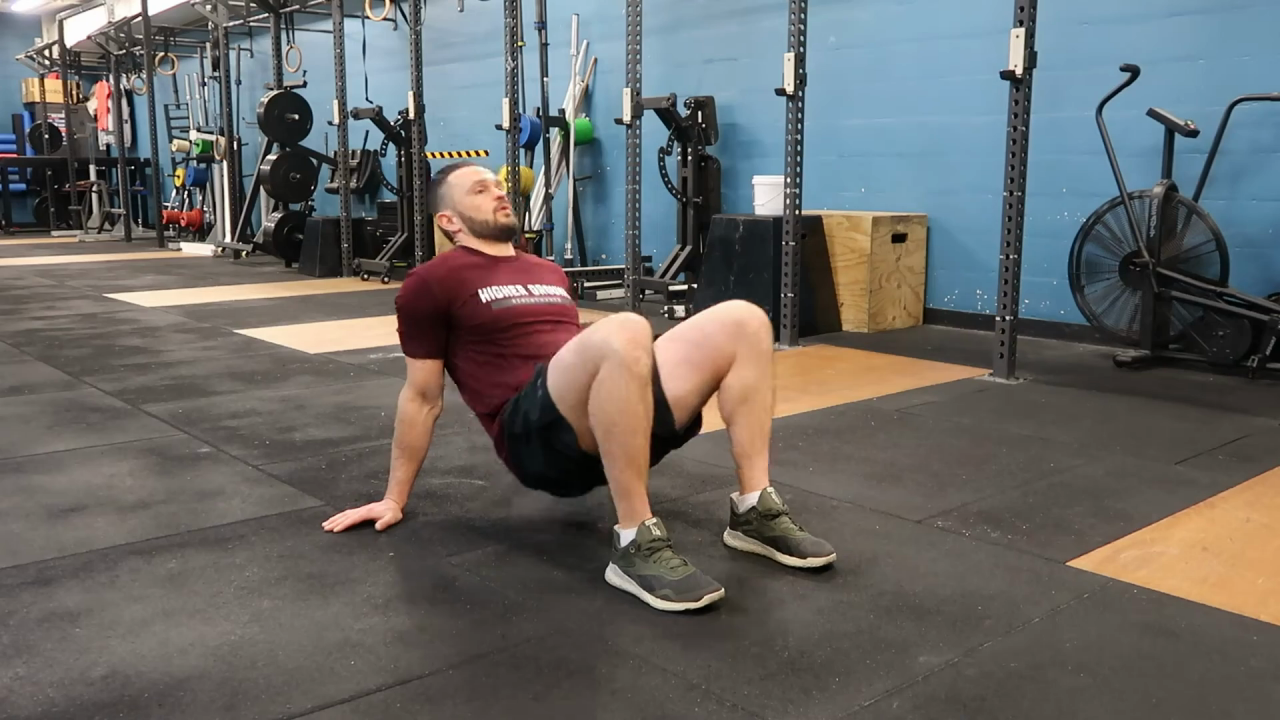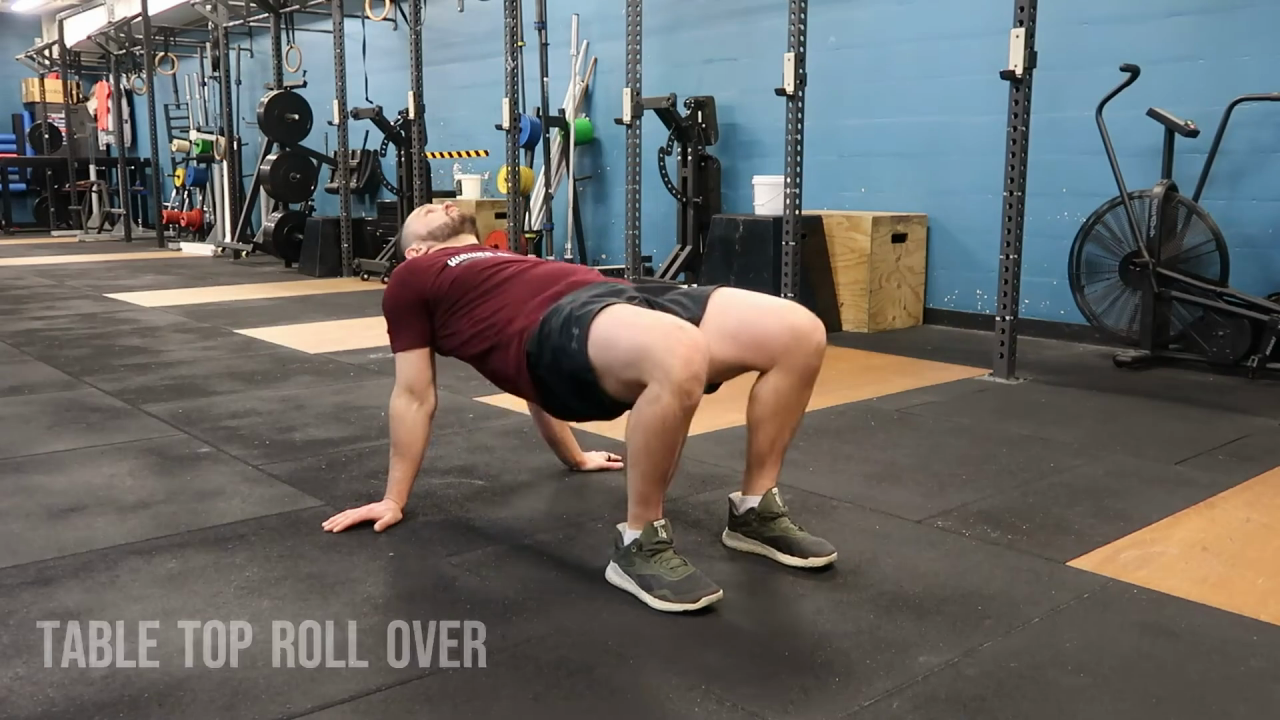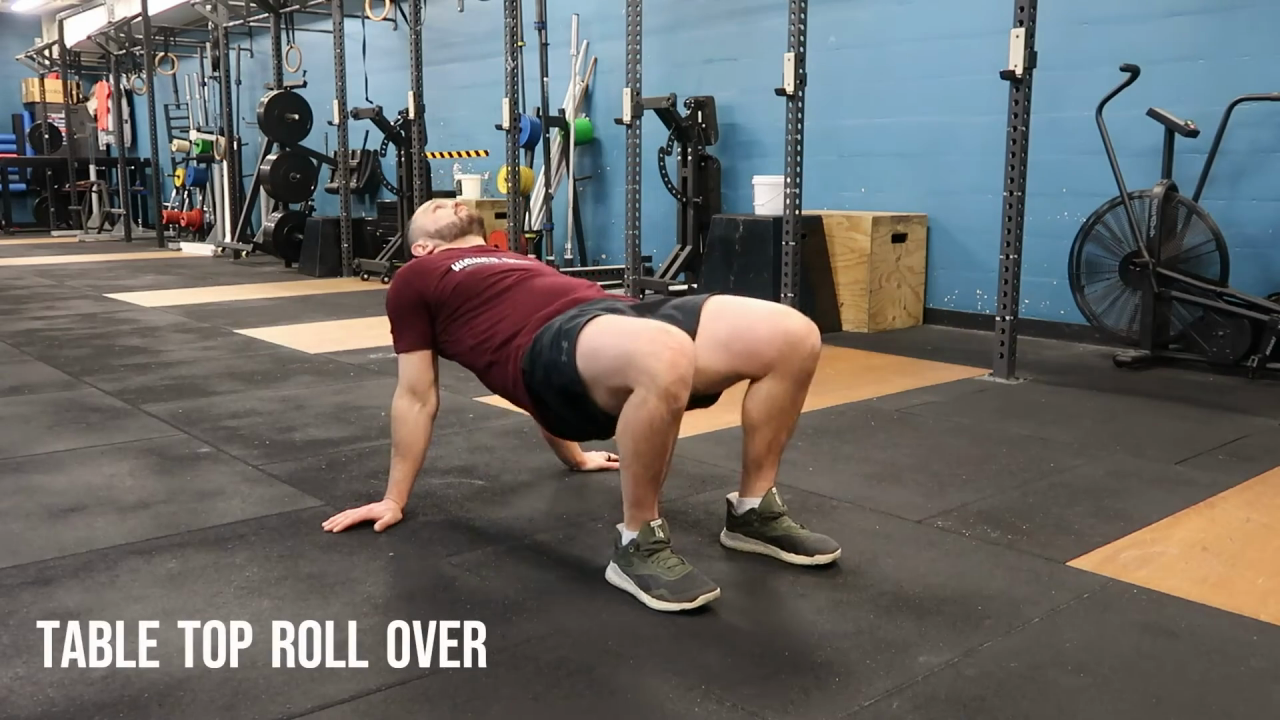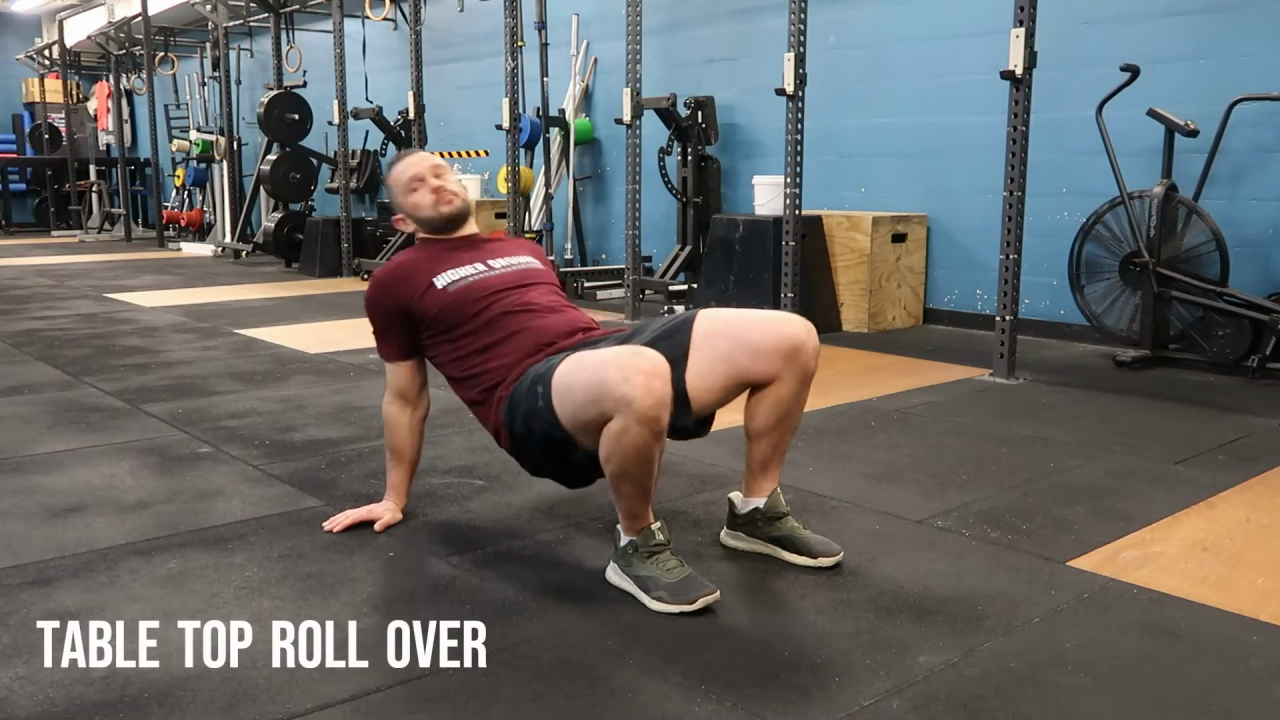
dt=0.5s
person 1, frame 1
left shoulder: (549, 272)
right shoulder: (433, 283)
right elbow: (422, 397)
right wrist: (394, 499)
left hip: (616, 422)
right hip: (539, 432)
left knee: (742, 320)
right knee: (624, 333)
left ankle: (755, 510)
right ankle: (636, 543)
person 1, frame 2
left shoulder: (509, 264)
right shoulder: (413, 280)
left elbow: (533, 379)
right elbow: (415, 395)
right wrist: (395, 500)
right hip: (562, 329)
left knee: (800, 334)
right knee: (681, 357)
left ankle: (755, 512)
right ankle: (640, 545)
person 1, frame 3
left shoulder: (521, 265)
right shoulder: (418, 279)
left elbow: (537, 384)
right elbow: (417, 395)
right wrist: (394, 500)
right hip: (558, 342)
left knee: (793, 338)
right knee: (665, 359)
left ankle: (754, 510)
right ankle: (639, 544)
person 1, frame 4
left shoulder: (523, 249)
right shoulder: (397, 282)
right elbow: (406, 399)
right wrist: (395, 499)
left hip: (614, 347)
right hip: (533, 394)
left knee: (792, 340)
right knee: (640, 378)
left ankle: (755, 512)
right ankle: (639, 546)
